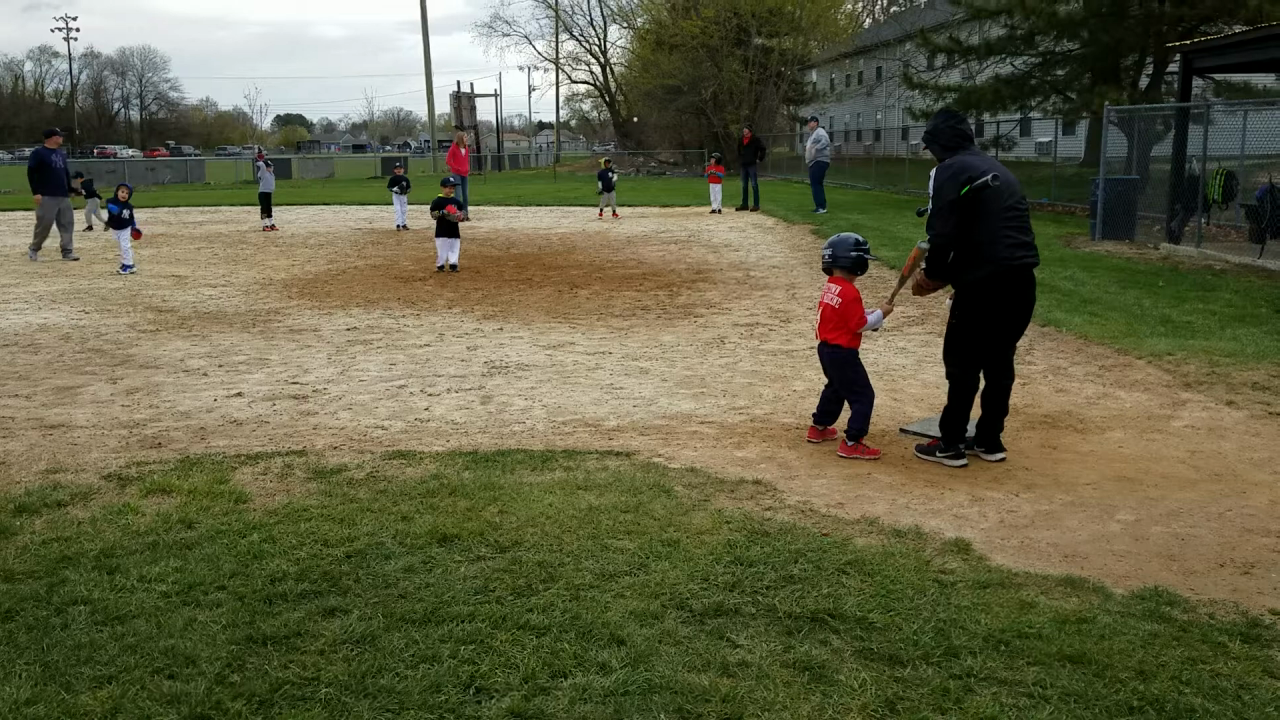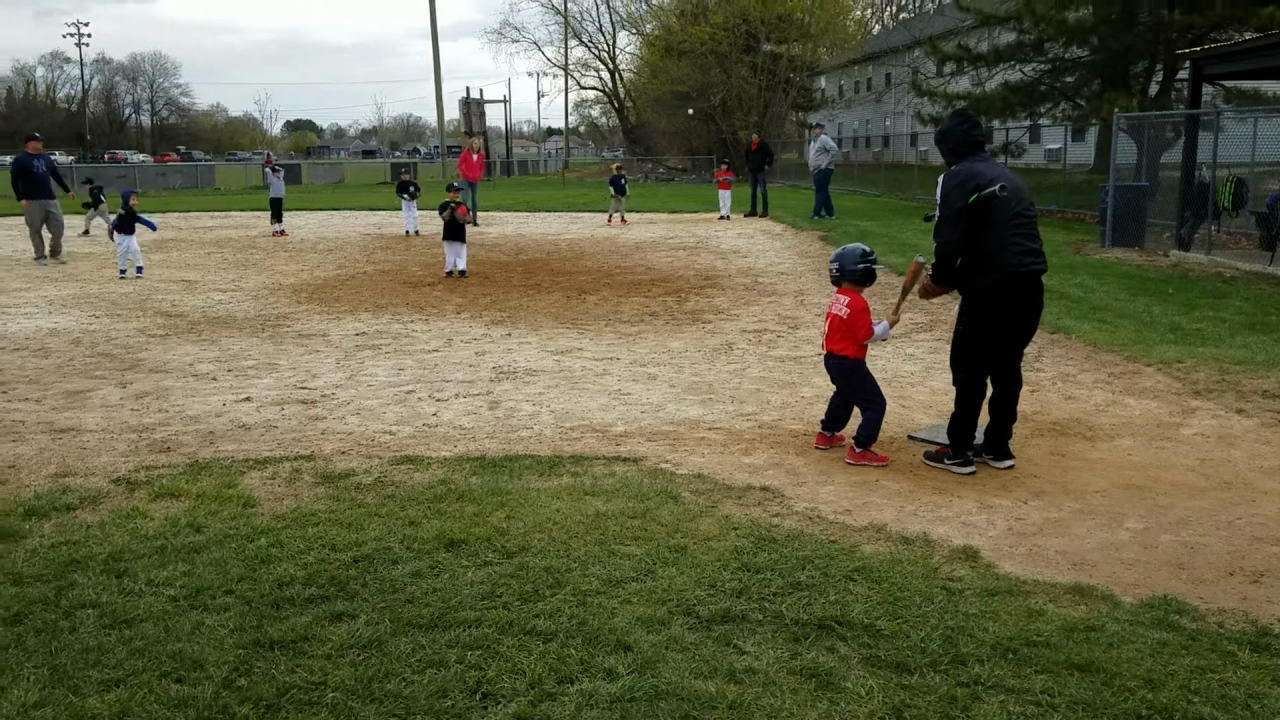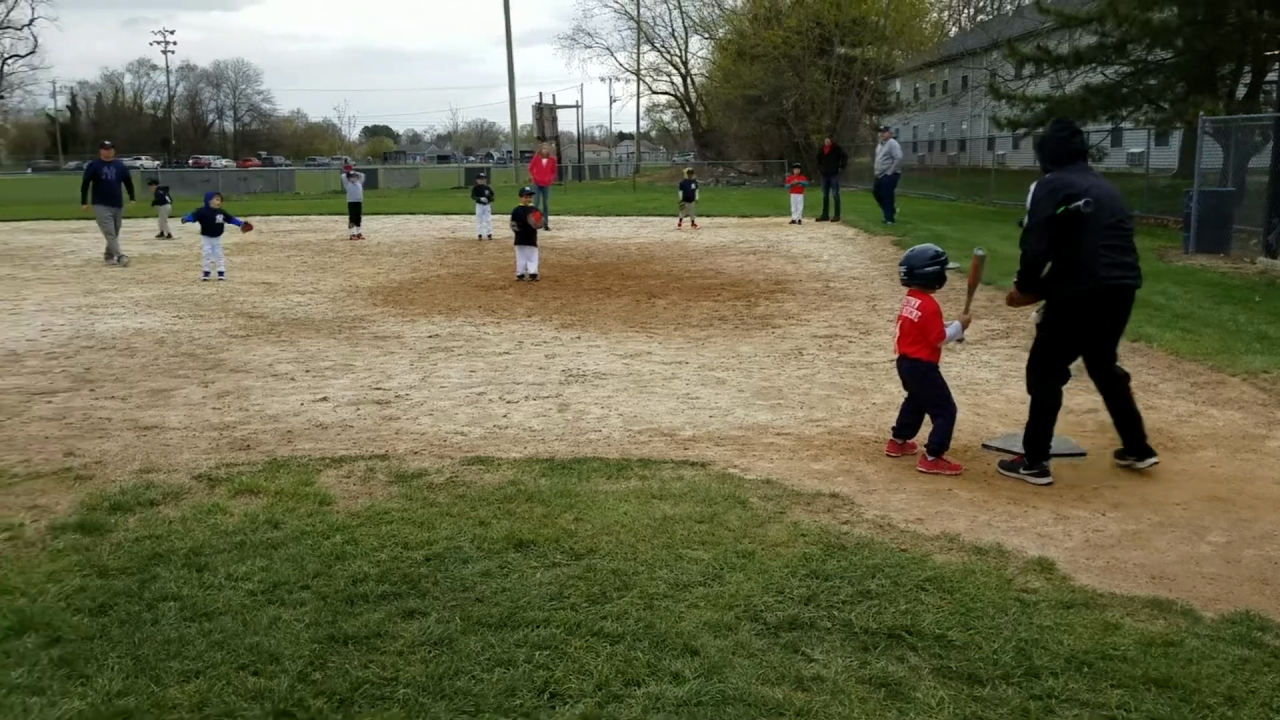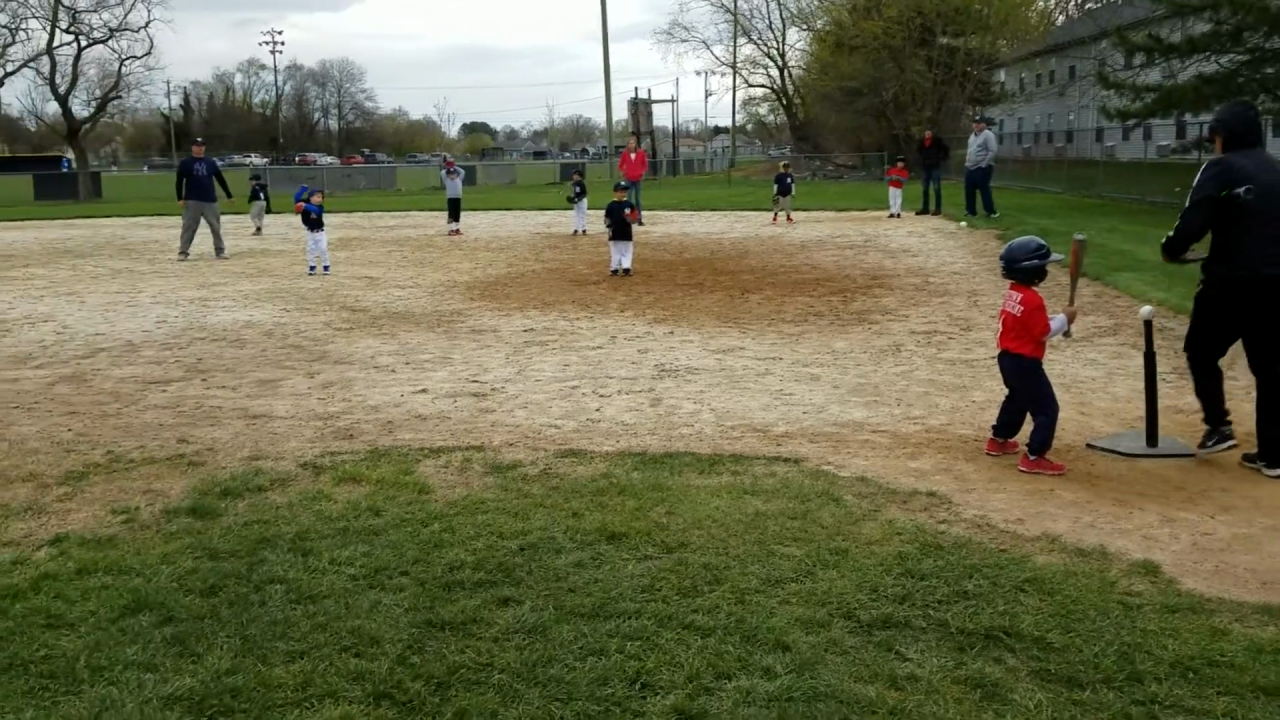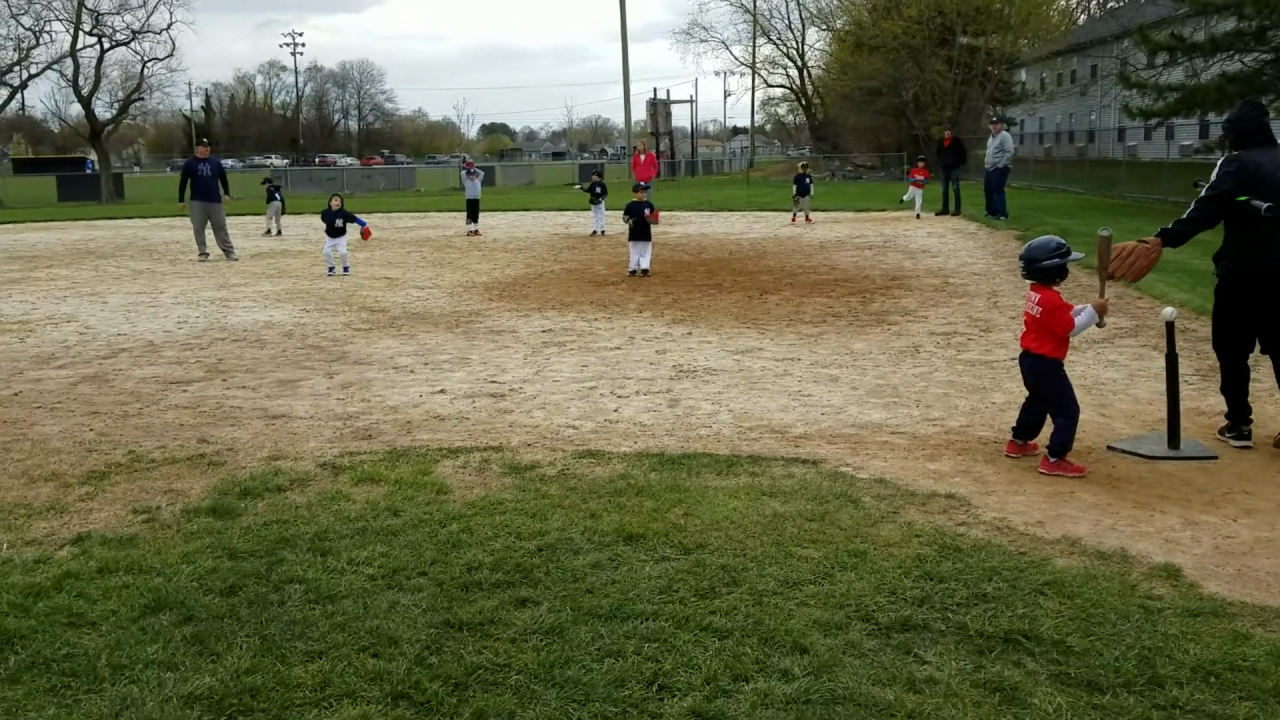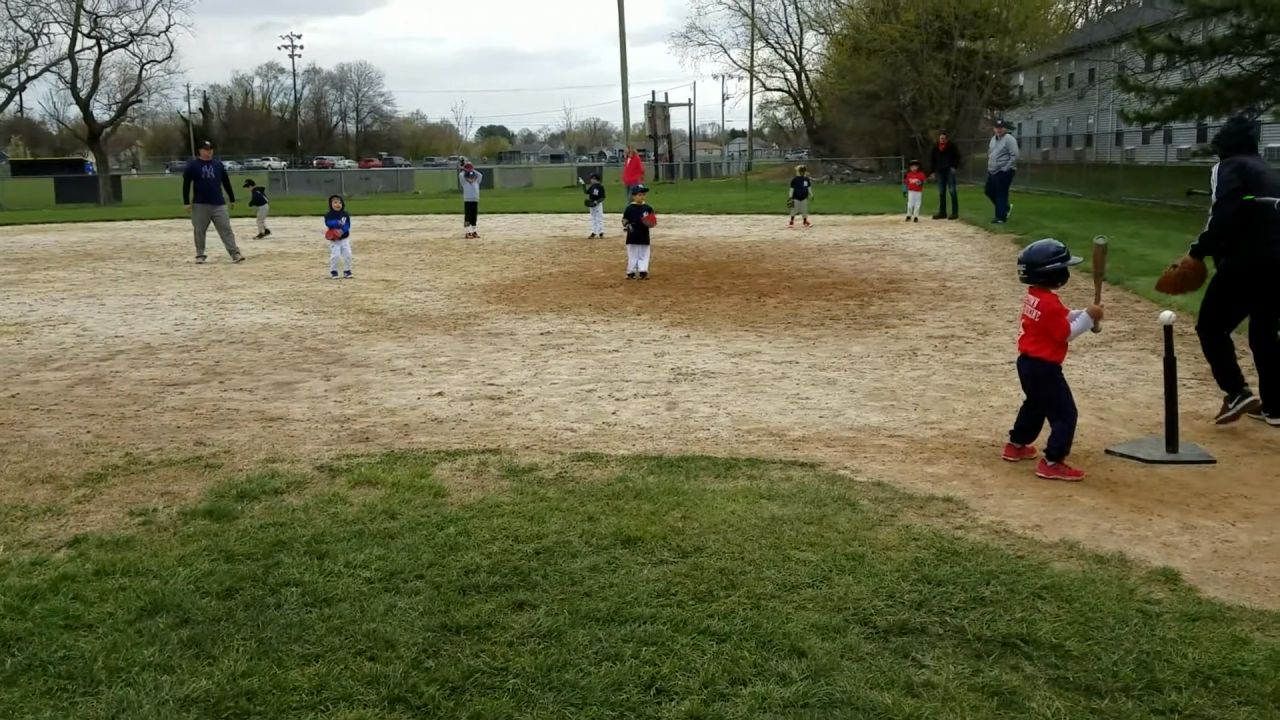
dt=0.5s
person 1, frame 1
left shoulder: (950, 170)
right shoulder: (997, 169)
left elbow: (944, 233)
left wrist: (933, 273)
right wrist: (944, 273)
left hip: (985, 282)
right hip: (1021, 278)
left knee: (963, 361)
right knee: (999, 361)
left ankle: (951, 445)
right ankle: (989, 440)
person 1, frame 2
left shoulder: (957, 177)
right shoulder: (1006, 176)
left elbow: (950, 239)
left wrist: (940, 278)
right wrist: (952, 278)
left hip: (992, 288)
right hip: (1029, 285)
left knee: (970, 368)
right knee: (1006, 367)
left ankle: (959, 452)
right ankle: (997, 447)
person 1, frame 3
left shoulder: (1050, 187)
right shoulder: (1106, 188)
left elbow: (1035, 247)
left wrist: (1025, 287)
right wrist: (1042, 289)
left hip: (1080, 295)
right hip: (1120, 291)
left knee: (1045, 372)
right knee: (1105, 367)
left ankle: (1035, 462)
right ankle: (1137, 448)
person 1, frame 4
left shoulder: (1222, 168)
left elbow: (1194, 221)
left wrist: (1173, 247)
left hip: (1231, 281)
left knee: (1201, 351)
left ankle: (1217, 427)
person 1, frame 5
left shoulder: (1236, 164)
left elbow: (1206, 210)
left wrist: (1164, 238)
left hip: (1245, 272)
left knee: (1232, 347)
left ankle: (1239, 425)
person 1, frame 6
left shoulder: (1228, 166)
left elbow: (1224, 214)
left wrist: (1198, 251)
left hip: (1247, 262)
left knee: (1211, 327)
left ankle: (1238, 392)
person 2, frame 1
left shoulder: (830, 286)
right shoulder: (849, 292)
right elbow: (859, 325)
left wrist: (870, 314)
right wrist: (880, 314)
left hip: (826, 348)
right hip: (842, 353)
left knee: (835, 388)
right knee: (863, 396)
left ankle: (819, 427)
right ankle: (851, 443)
person 2, frame 2
left shoulder: (838, 297)
right shoulder: (858, 303)
right elbow: (866, 337)
left wrist: (877, 324)
right wrist: (887, 326)
left hip: (832, 358)
right hip: (849, 362)
left knee: (844, 395)
right knee: (875, 404)
left ankle: (826, 433)
right ankle: (860, 450)
person 2, frame 3
left shoulder: (909, 299)
right shoulder: (929, 306)
right elbow: (939, 339)
left wrist: (951, 326)
right wrist: (959, 326)
left hip: (905, 362)
right hip: (922, 366)
left knee: (916, 401)
right knee: (945, 410)
left ankle: (898, 441)
right ankle: (932, 458)
person 2, frame 4
left shoulder: (1012, 293)
right shoulder: (1032, 299)
right elbow: (1043, 333)
left wrist: (1057, 318)
right wrist: (1064, 319)
left hip: (1007, 357)
right hip: (1025, 363)
left knee: (1017, 399)
right knee: (1047, 408)
left ankle: (998, 439)
right ankle: (1034, 457)
person 2, frame 5
left shoulder: (1035, 292)
right shoulder: (1051, 299)
left elbow: (1066, 313)
right elbow: (1069, 328)
left wrist: (1088, 309)
right wrist: (1093, 311)
left hip: (1029, 359)
right hip: (1046, 363)
left knee: (1037, 401)
right knee: (1067, 410)
left ankle: (1018, 441)
right ankle: (1054, 459)
person 2, frame 6
left shoulder: (1033, 295)
right shoulder: (1049, 302)
left elbow: (1062, 318)
right elbow: (1066, 334)
left wrist: (1085, 313)
right wrist: (1089, 317)
left hip: (1027, 362)
right hip: (1044, 367)
left knee: (1035, 404)
right knee: (1065, 413)
left ankle: (1016, 445)
right ankle: (1052, 463)
